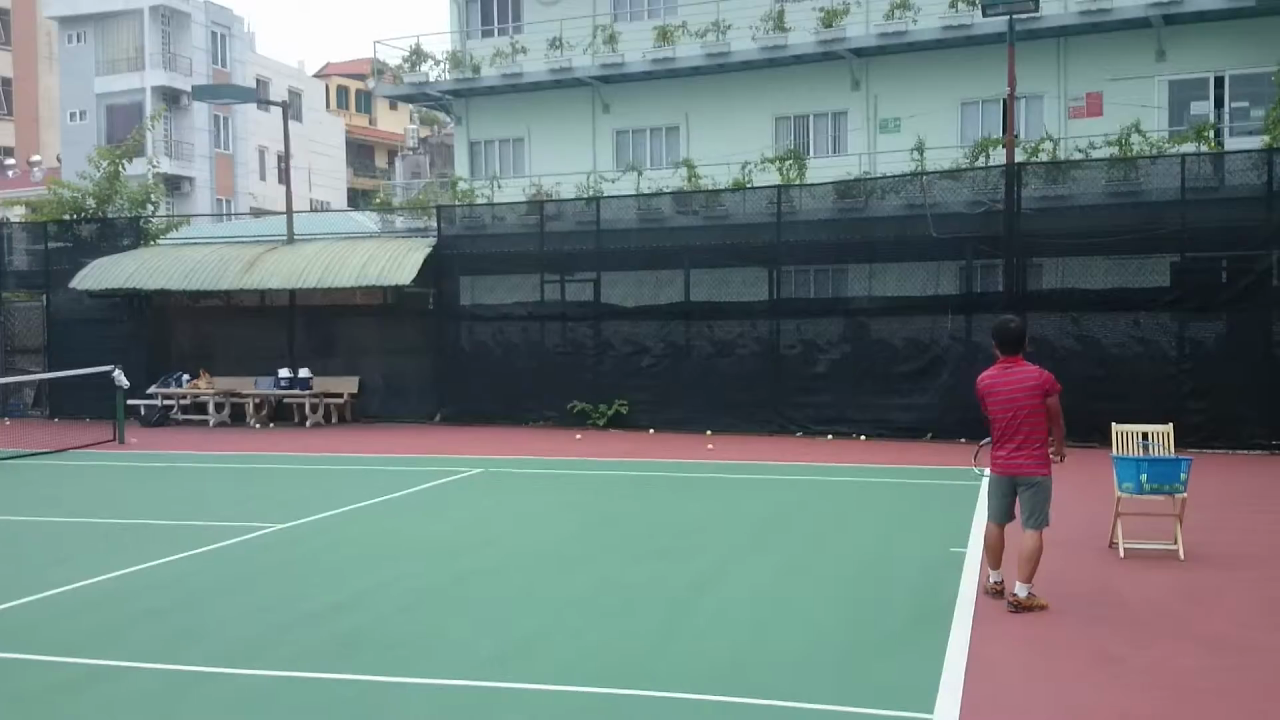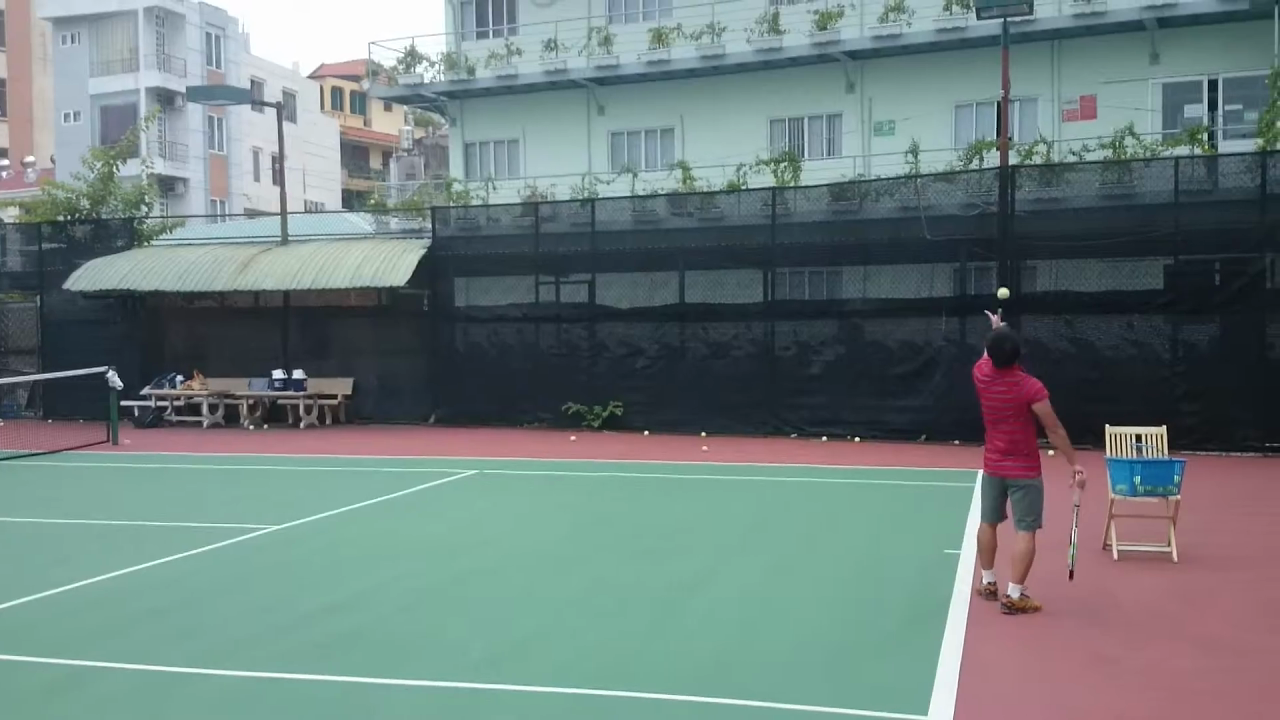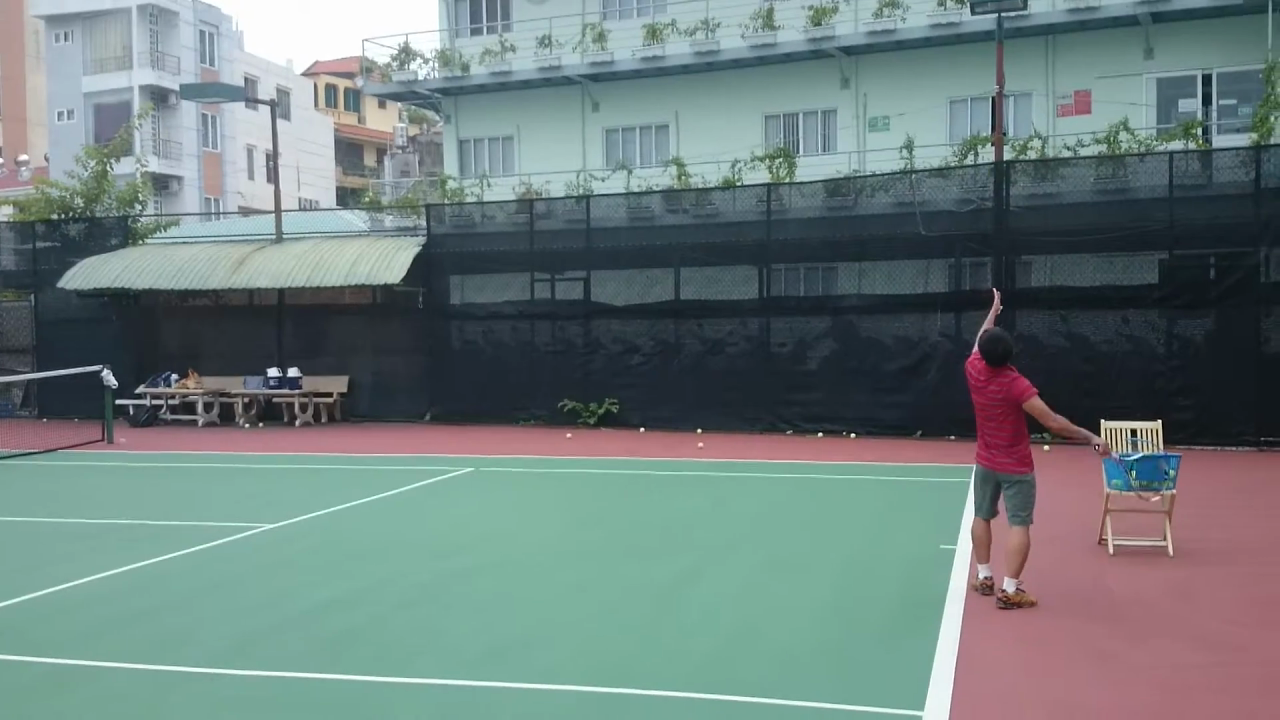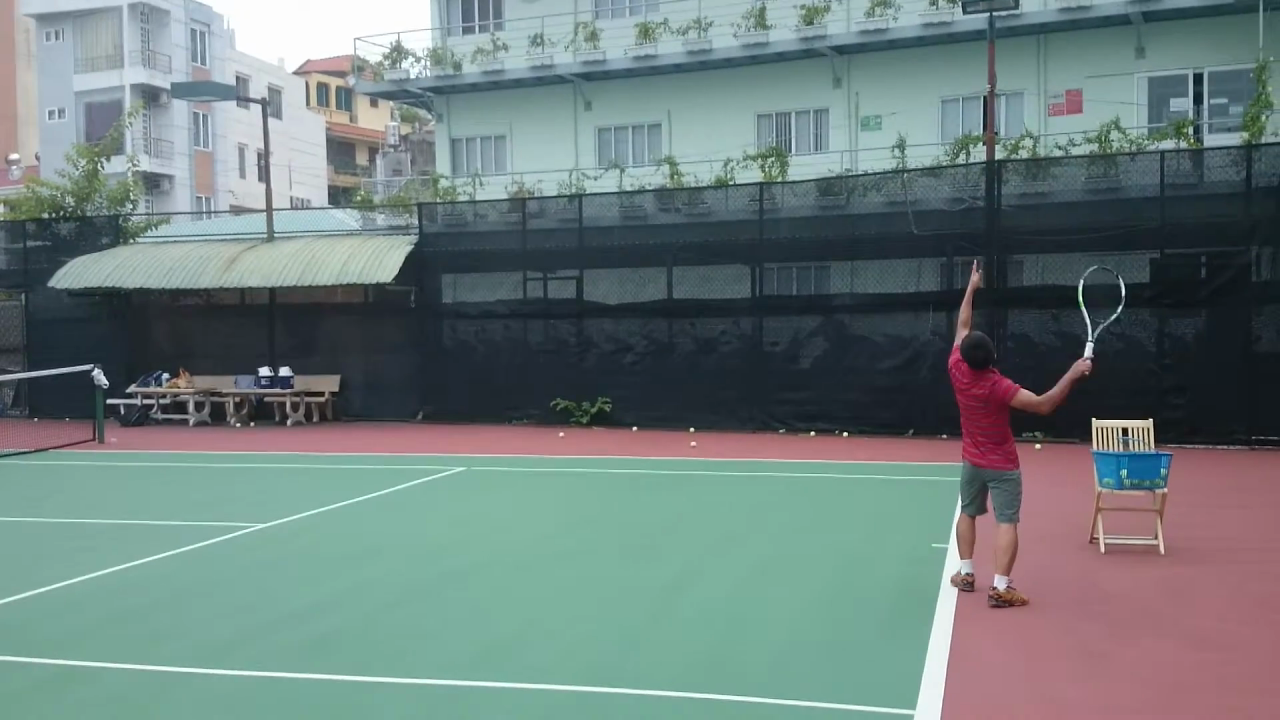
dt=0.3s
person 1, frame 1
left shoulder: (984, 381)
right shoulder: (1042, 378)
right elbow: (1057, 424)
right wrist: (1058, 450)
left hip: (1001, 466)
right hip: (1035, 467)
left knee: (995, 523)
right knee: (1032, 529)
left ankle: (995, 582)
right ankle: (1021, 594)
person 1, frame 2
left shoulder: (981, 375)
right shoulder: (1030, 387)
left elbow: (988, 356)
right elbow: (1054, 431)
left wrist: (995, 329)
right wrist: (1074, 464)
left hip: (992, 467)
right hip: (1024, 471)
left knee: (988, 523)
right knee: (1025, 530)
left ankle: (988, 582)
right ankle: (1014, 595)
person 1, frame 3
left shoulder: (974, 371)
right shoulder: (1017, 386)
left elbow: (980, 339)
right elbow: (1052, 421)
left wrist: (993, 310)
right wrist: (1090, 438)
left hip: (985, 463)
right hip: (1016, 468)
left knee: (981, 518)
right knee: (1018, 525)
left ankle: (984, 578)
right ankle: (1009, 590)
person 1, frame 4
left shoulder: (957, 371)
right shoulder: (999, 387)
left elbow: (962, 327)
right elbow: (1042, 405)
left wrist: (971, 287)
right wrist: (1073, 373)
left hip: (972, 462)
right hip: (1003, 466)
left knee: (967, 514)
right knee: (1007, 523)
left ankle: (965, 573)
right ankle: (1000, 587)
